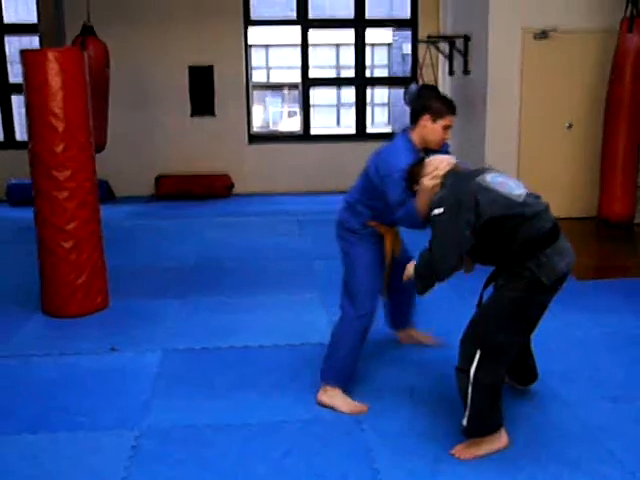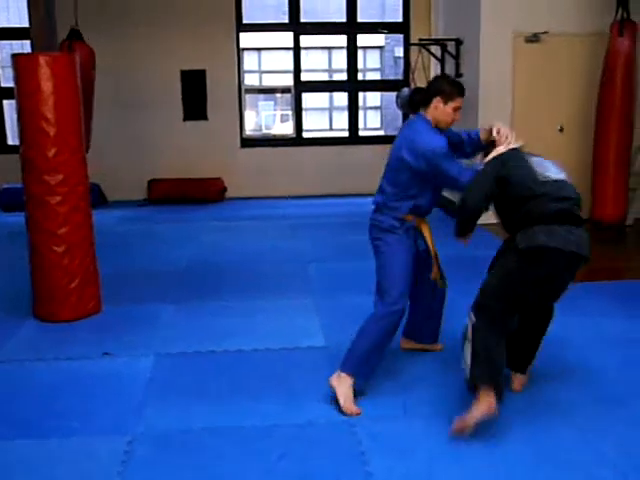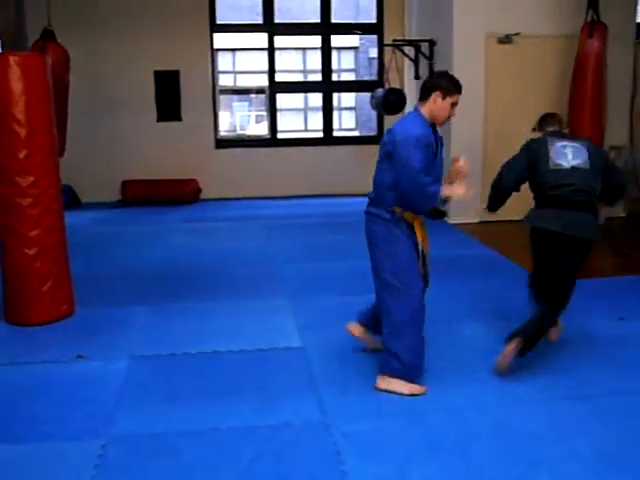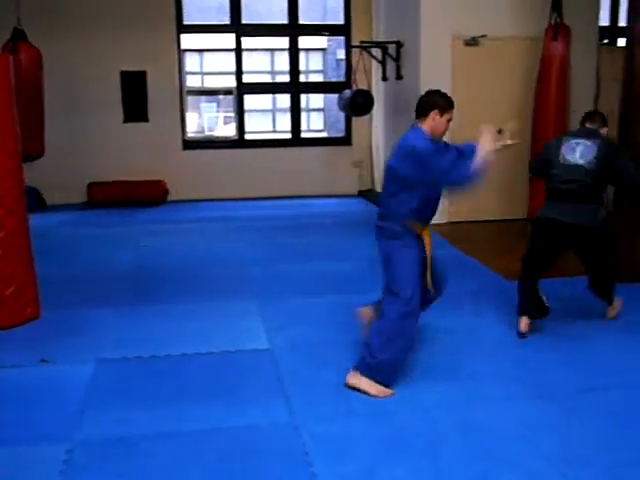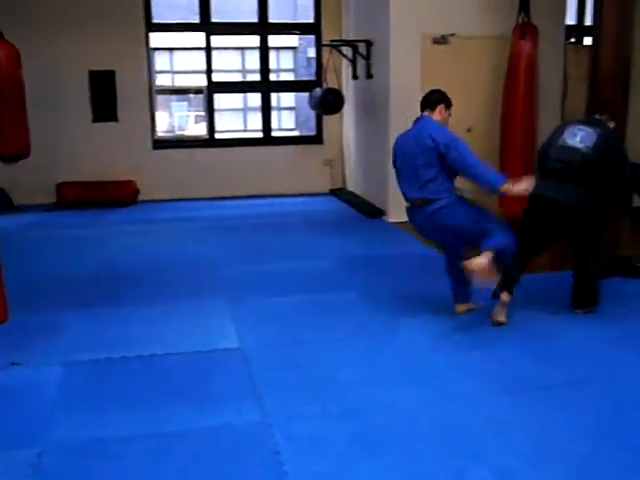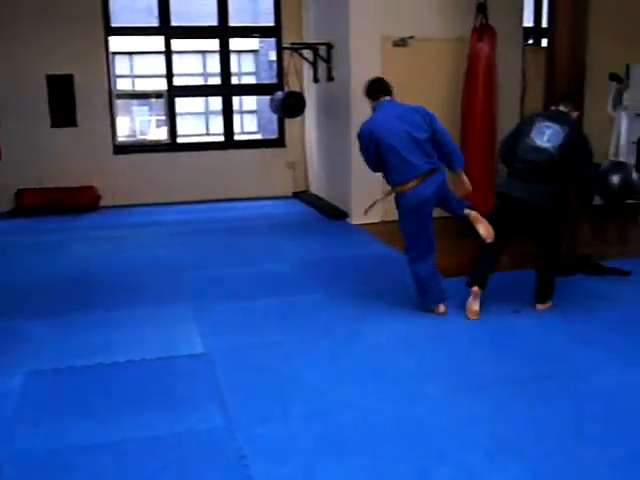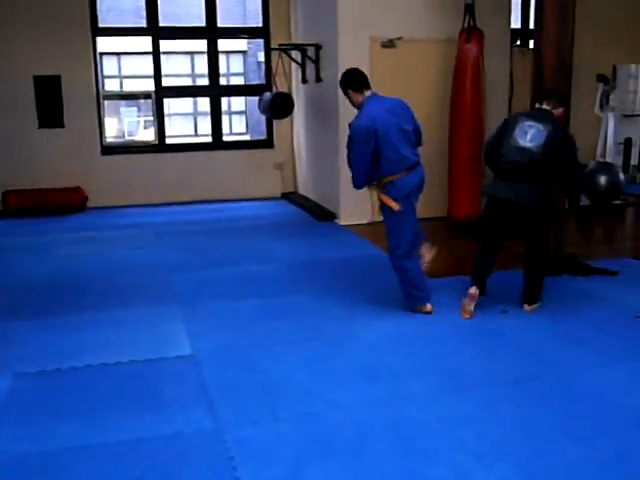
dt=0.3s
person 1, frame 1
left shoulder: (428, 148)
right shoulder: (395, 164)
right elbow: (411, 218)
left wrist: (448, 170)
right wrist: (427, 190)
left hip: (380, 228)
right hip: (360, 231)
left knee: (403, 273)
right knee: (360, 307)
left ankle: (403, 328)
right ankle: (330, 387)
person 1, frame 2
left shoulder: (420, 129)
right shoulder: (424, 143)
left elbow: (458, 144)
right elbow: (464, 182)
left wrist: (486, 134)
left hip: (406, 225)
right hip: (393, 228)
left knee: (429, 280)
right knee: (393, 303)
left ankle: (417, 337)
right ankle: (346, 376)
person 1, frame 3
left shoulder: (430, 135)
right shoulder: (410, 134)
left elbow: (427, 182)
right elbow: (414, 187)
left wrist: (451, 182)
right wrist: (449, 191)
left hip: (404, 222)
right hip: (391, 223)
left knee: (412, 284)
right knee: (407, 295)
left ankle: (366, 326)
right ankle: (393, 374)
person 1, frame 4
left shoulder: (425, 145)
right shoulder: (415, 148)
left elbow: (459, 155)
right elbow: (457, 177)
left wrist: (486, 144)
right wrist: (483, 152)
left hip: (410, 232)
right hip: (399, 235)
left knee: (431, 287)
right knee: (404, 302)
left ankle: (376, 313)
right ankle: (364, 371)
person 1, frame 5
left shoulder: (400, 142)
right shoulder: (438, 134)
right elbow: (471, 166)
right wrist: (509, 187)
left hip: (418, 214)
right hip: (444, 207)
left knee: (455, 251)
right knee: (502, 236)
left ankle: (462, 300)
right ankle: (484, 260)
person 1, frame 6
left shoulder: (369, 128)
right shoulder: (420, 113)
left elbow: (374, 164)
right elbow: (447, 146)
right wrist: (461, 175)
left hip: (411, 194)
right hip: (436, 179)
left knee: (419, 251)
left ankle: (434, 302)
right ankle: (469, 214)
person 1, frame 7
left shoulder: (362, 123)
right shoulder: (399, 105)
left elbow: (359, 166)
right elbow: (417, 138)
left wrist: (362, 183)
left hip: (395, 185)
right hip: (416, 173)
left knee: (402, 247)
left ankle: (420, 301)
right ankle: (422, 246)
person 2, frame 1
left shoulder: (450, 198)
right shoulder: (477, 177)
left elbow: (442, 259)
left wrist: (418, 272)
right wrist: (476, 252)
left hip: (535, 266)
right hip: (554, 250)
left knee: (483, 342)
right knee: (511, 320)
left ankle: (489, 433)
right ankle: (523, 375)
person 2, frame 2
left shoulder: (498, 167)
right shoulder: (546, 165)
left elbow: (472, 201)
left wrist: (462, 230)
left hip: (537, 242)
right hip: (574, 243)
left knee: (487, 313)
right knee: (539, 309)
left ankle: (485, 394)
right ankle: (519, 372)
person 2, frame 3
left shoulder: (534, 146)
right shoulder: (590, 148)
left elbow: (506, 180)
right elbow: (618, 185)
left wrist: (493, 205)
right wrist: (597, 200)
left hip: (546, 220)
right hip: (582, 224)
left knee: (544, 274)
right knee: (556, 289)
left ankle: (548, 324)
right ankle: (519, 341)
person 2, frame 4
left shoulder: (558, 142)
right shoulder: (608, 147)
left elbow: (536, 169)
left hip: (554, 212)
right hip: (588, 216)
left knee: (532, 266)
right knee: (602, 261)
left ankle: (526, 317)
right ankle: (610, 303)
person 2, frame 5
left shoulder: (565, 127)
right shoulder: (610, 139)
left elbow: (542, 157)
right elbow: (622, 178)
right wrist: (621, 207)
left hip: (545, 193)
right hip: (578, 199)
left knee: (525, 246)
right knee: (586, 253)
left ankle: (505, 292)
right ankle: (583, 303)
person 2, frame 6
left shoulder: (531, 120)
right shoulder: (576, 135)
left elbow: (504, 151)
right elbow: (585, 174)
right wrist: (582, 200)
left hip: (513, 189)
right hip: (546, 196)
left knee: (495, 241)
right knee: (549, 248)
left ankle: (477, 287)
right ankle: (542, 299)
person 2, frame 7
left shoulder: (514, 120)
right shoulder: (561, 133)
left elbow: (489, 152)
right elbow: (571, 172)
right wrist: (573, 201)
left hip: (501, 191)
right hip: (534, 196)
left knee: (488, 242)
right knee: (536, 249)
left ankle: (475, 288)
right ankle: (531, 300)
